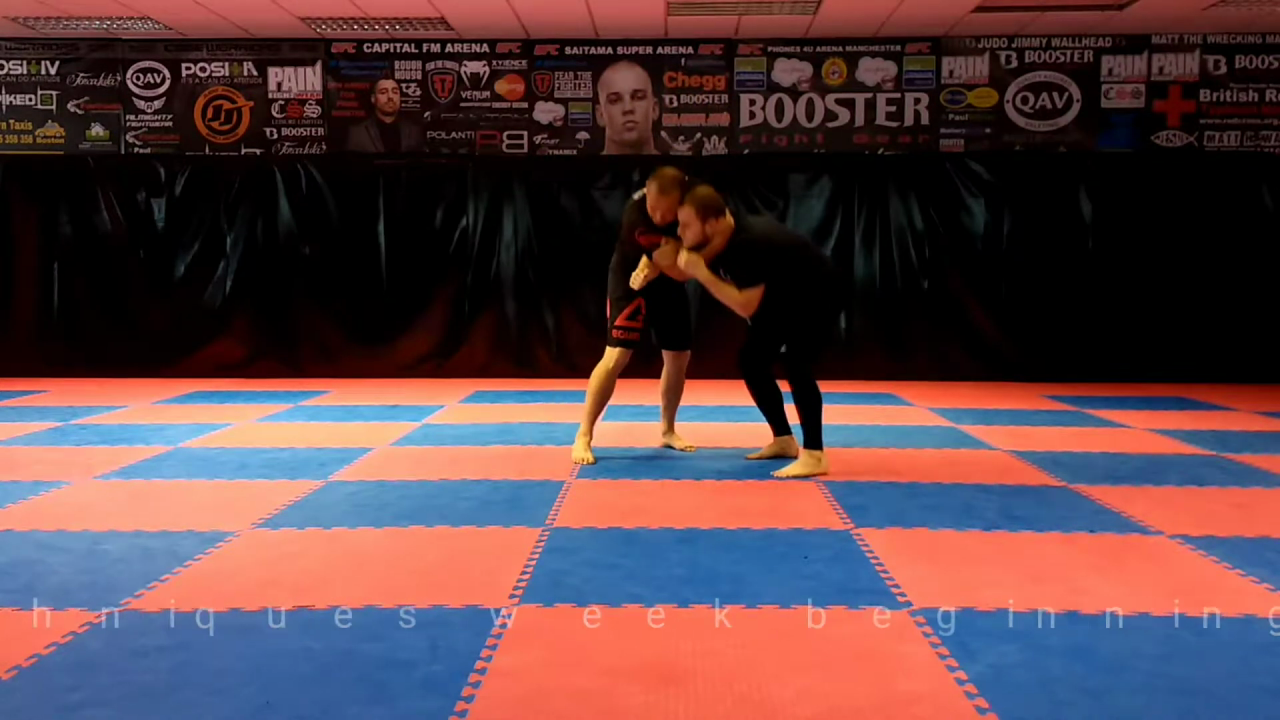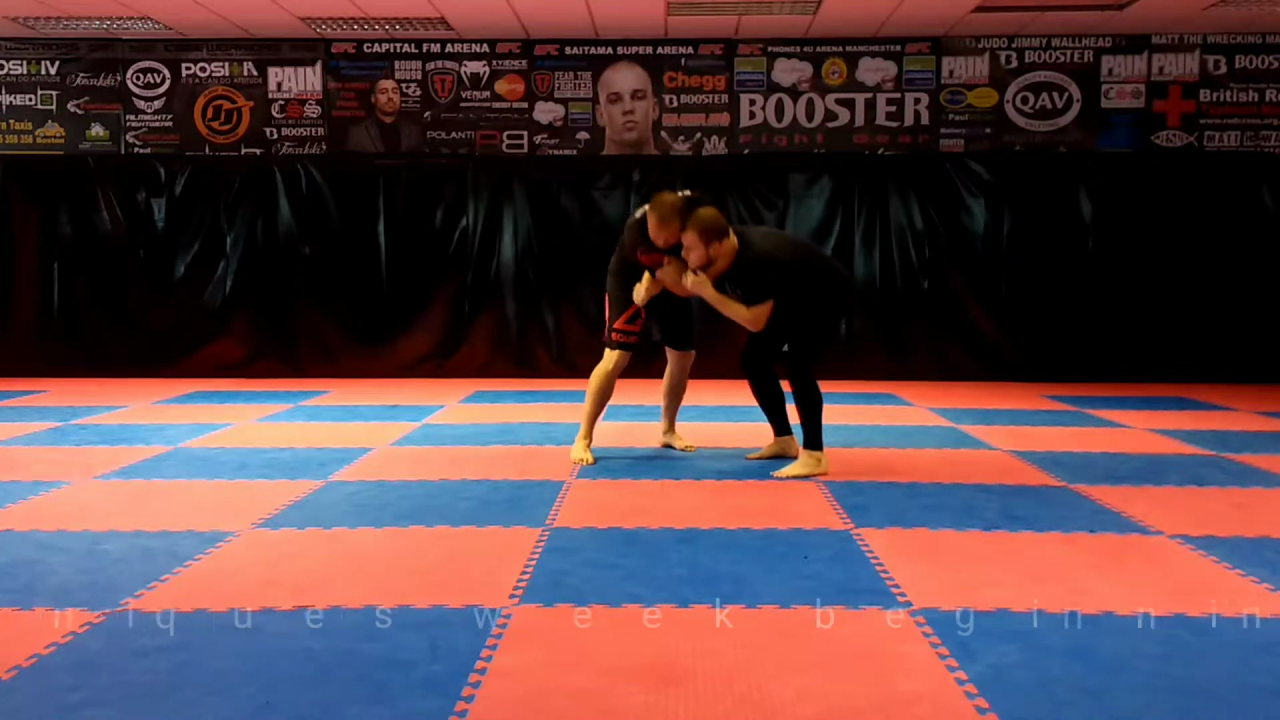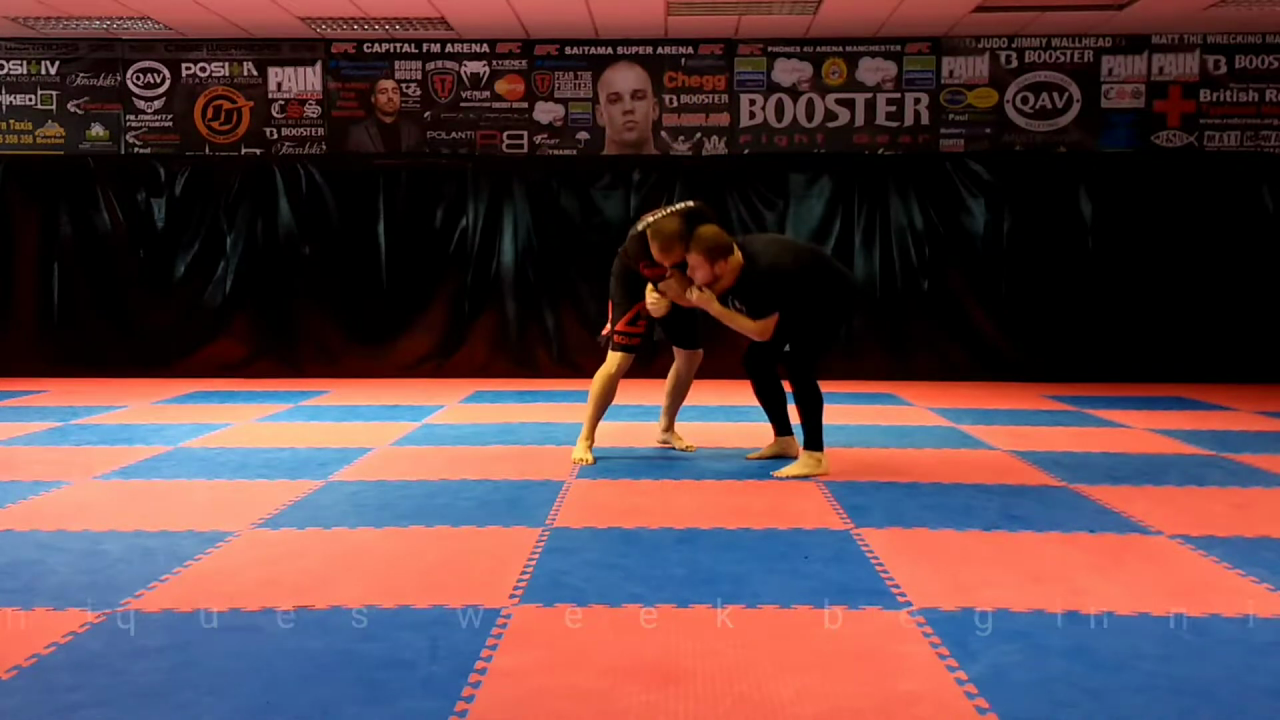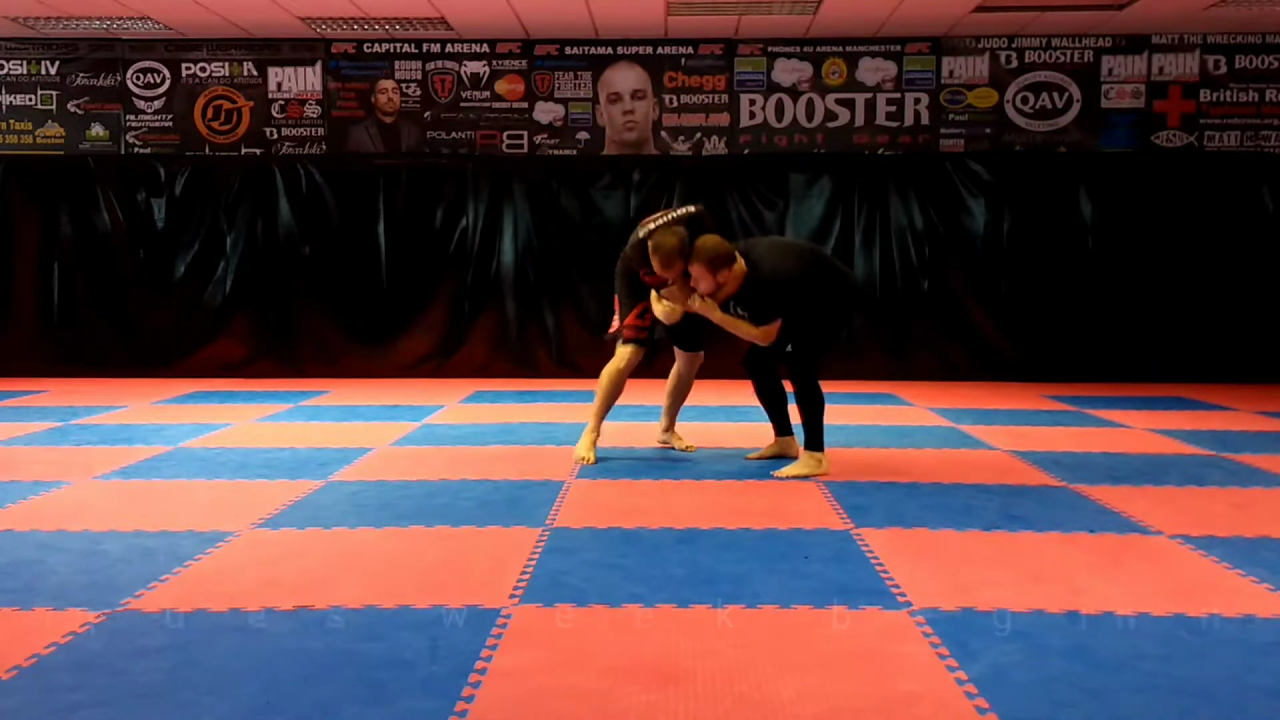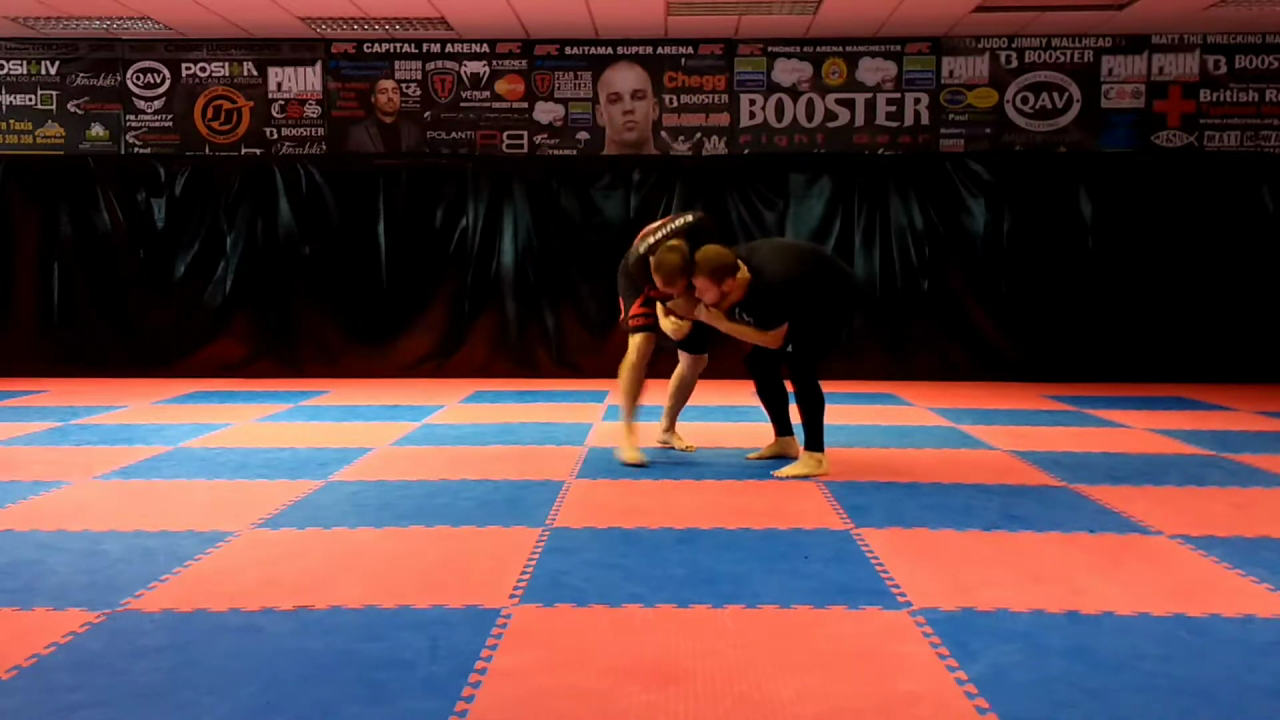
dt=0.1s
person 1, frame 1
right shoulder: (635, 217)
right elbow: (678, 271)
left hip: (667, 282)
right hip: (629, 277)
left knee: (679, 356)
right knee: (617, 357)
left ankle: (668, 430)
right ankle: (584, 437)
person 1, frame 2
left shoulder: (694, 207)
right shoulder: (636, 234)
right elbow: (682, 287)
left hip: (667, 284)
right hip: (628, 281)
left knee: (683, 356)
right knee: (616, 359)
left ankle: (668, 430)
right ankle: (583, 439)
person 1, frame 3
left shoulder: (697, 217)
right shoulder: (638, 246)
right elbow: (685, 299)
left hip: (673, 286)
right hip: (632, 282)
left knee: (690, 355)
right knee: (618, 361)
left ankle: (667, 429)
right ankle: (586, 439)
person 1, frame 4
left shoulder: (696, 223)
right shoulder: (638, 253)
right elbow: (684, 301)
left hip: (675, 292)
right hip: (636, 284)
left knee: (692, 357)
right knee: (627, 357)
left ankle: (666, 429)
right ankle: (590, 434)
person 1, frame 5
left shoulder: (698, 229)
right shoulder: (637, 266)
right elbow: (690, 310)
left hip: (687, 291)
right hip: (639, 284)
left knee: (695, 360)
right knee: (641, 345)
left ankle: (668, 429)
right ankle: (629, 433)
person 2, frame 1
left shoulder: (752, 244)
right shoulder: (718, 239)
left elbow: (746, 307)
left wrist: (701, 274)
left hip: (815, 298)
right hip: (783, 298)
left knee: (796, 366)
right knee: (751, 361)
left ankle: (814, 454)
right ankle: (784, 439)
person 2, frame 2
left shoulder: (757, 262)
right shoulder: (725, 254)
left elbow: (756, 322)
left wrist: (708, 292)
left hip: (824, 296)
right hip: (790, 299)
left knee: (796, 364)
right knee: (754, 360)
left ankle: (814, 454)
right ankle: (784, 440)
person 2, frame 3
left shoulder: (763, 275)
right shoulder: (728, 254)
left elbow: (762, 332)
left wrist: (712, 306)
left hip: (828, 299)
right hip: (796, 300)
left knee: (796, 363)
right knee: (756, 361)
left ankle: (814, 455)
right ankle: (785, 440)
person 2, frame 4
left shoulder: (766, 282)
right shoulder: (730, 260)
left elbow: (765, 337)
left wrist: (714, 314)
left hip: (829, 296)
right hip: (798, 299)
left knee: (798, 363)
right knee: (757, 362)
left ankle: (815, 456)
right ankle: (785, 440)
person 2, frame 5
left shoulder: (770, 289)
right shoulder: (728, 264)
left elbow: (774, 340)
left wrist: (721, 324)
left hip: (831, 295)
right hip: (801, 295)
left knee: (799, 363)
right knee: (759, 361)
left ankle: (815, 456)
right ankle: (785, 440)
